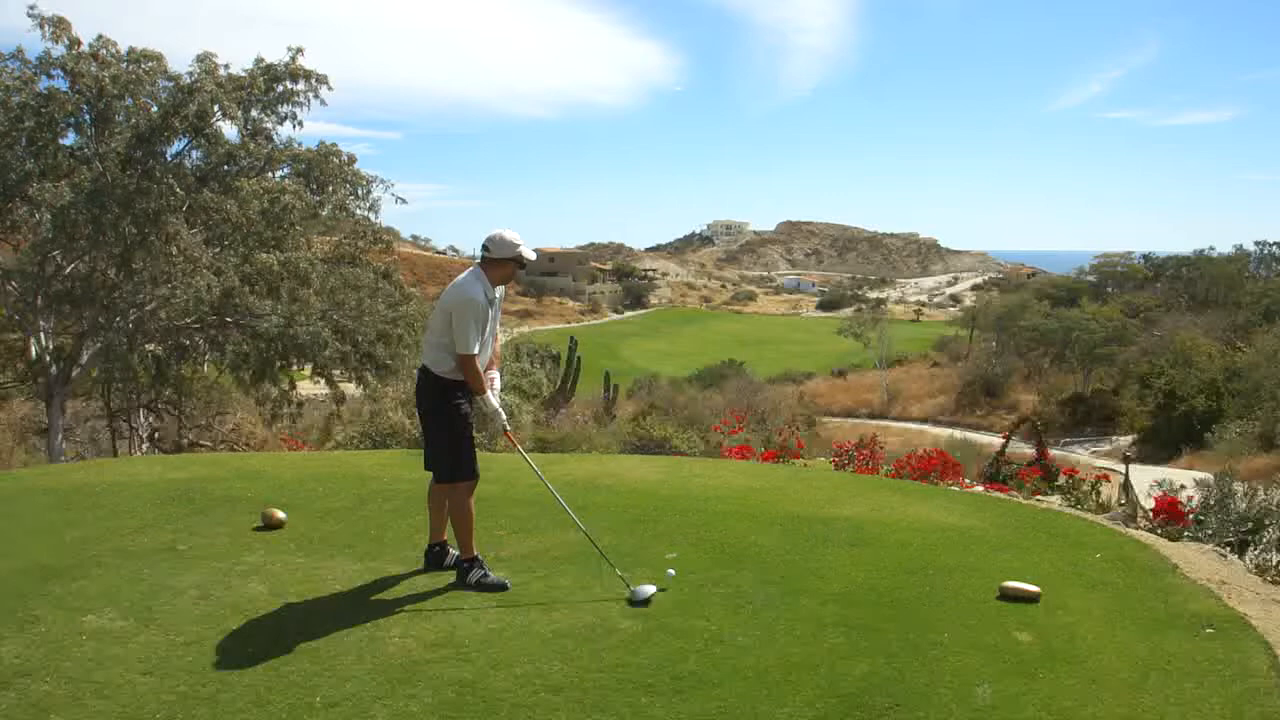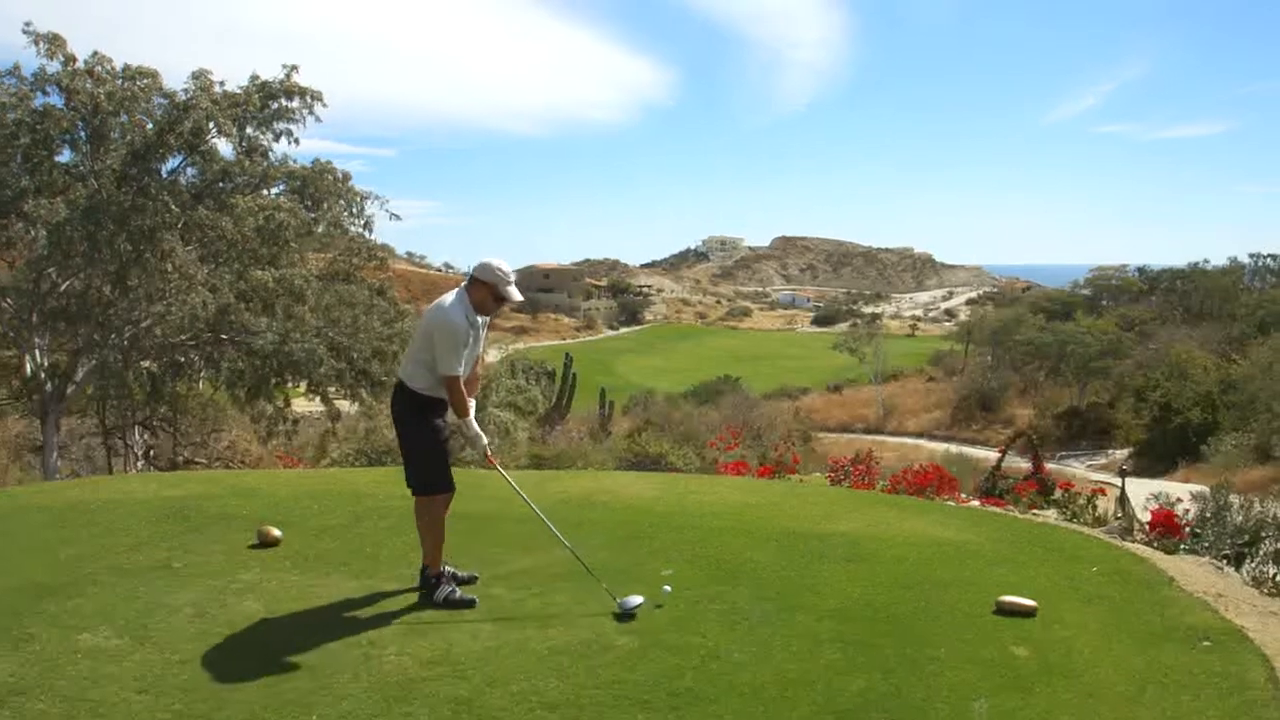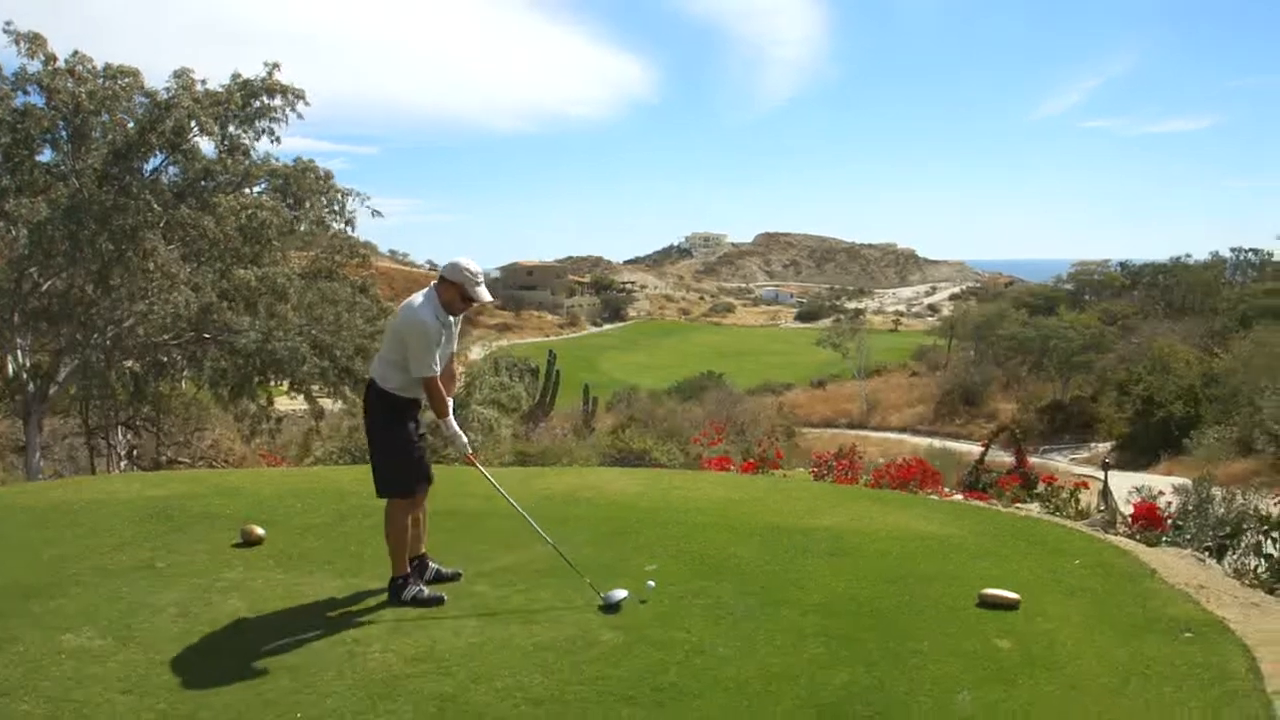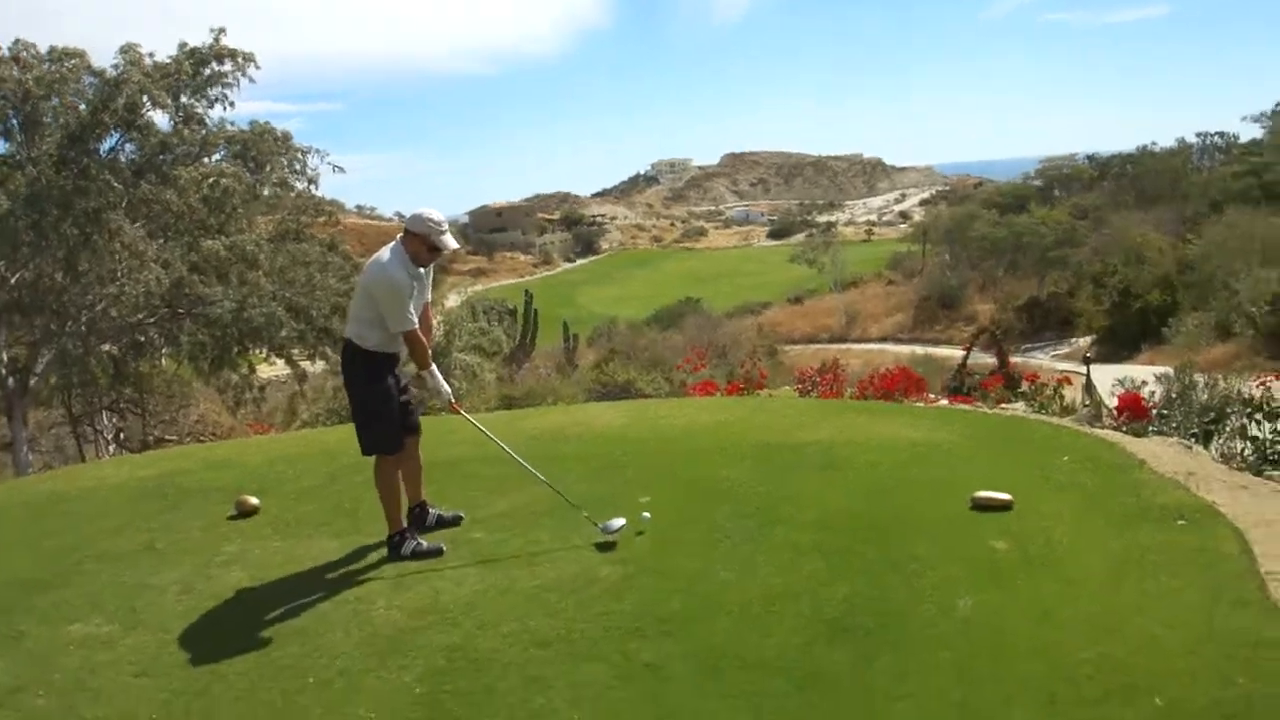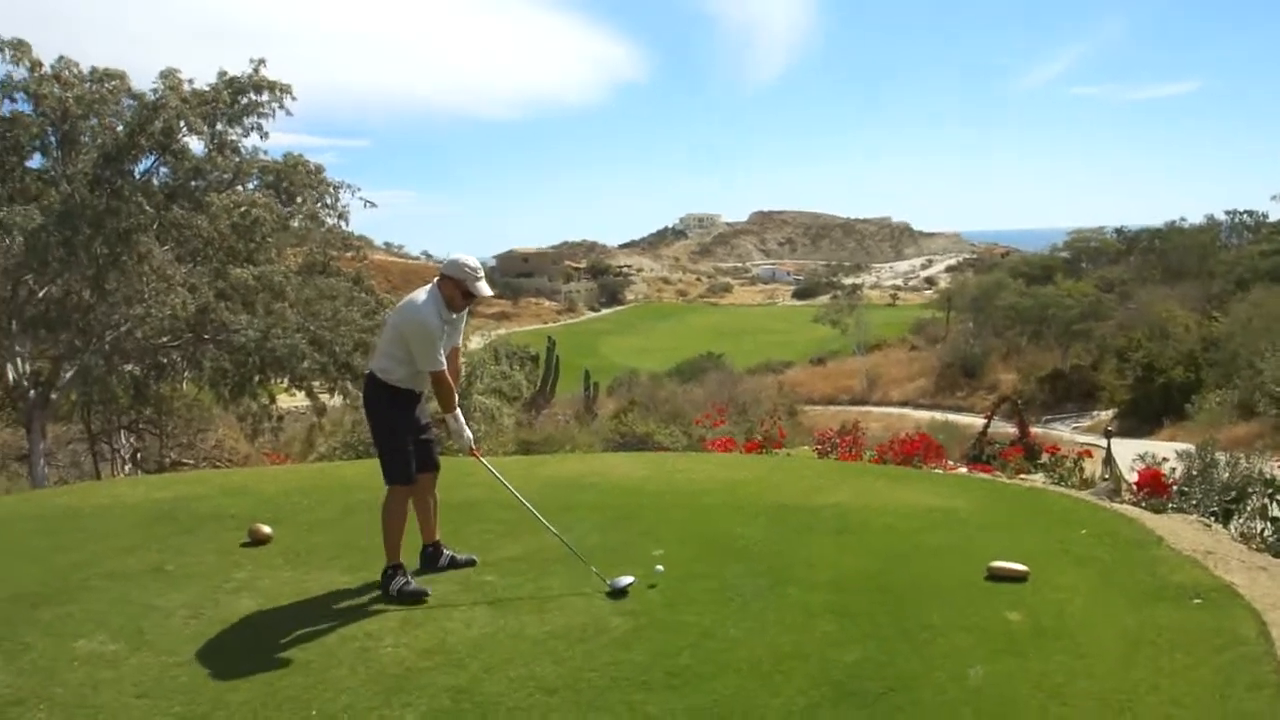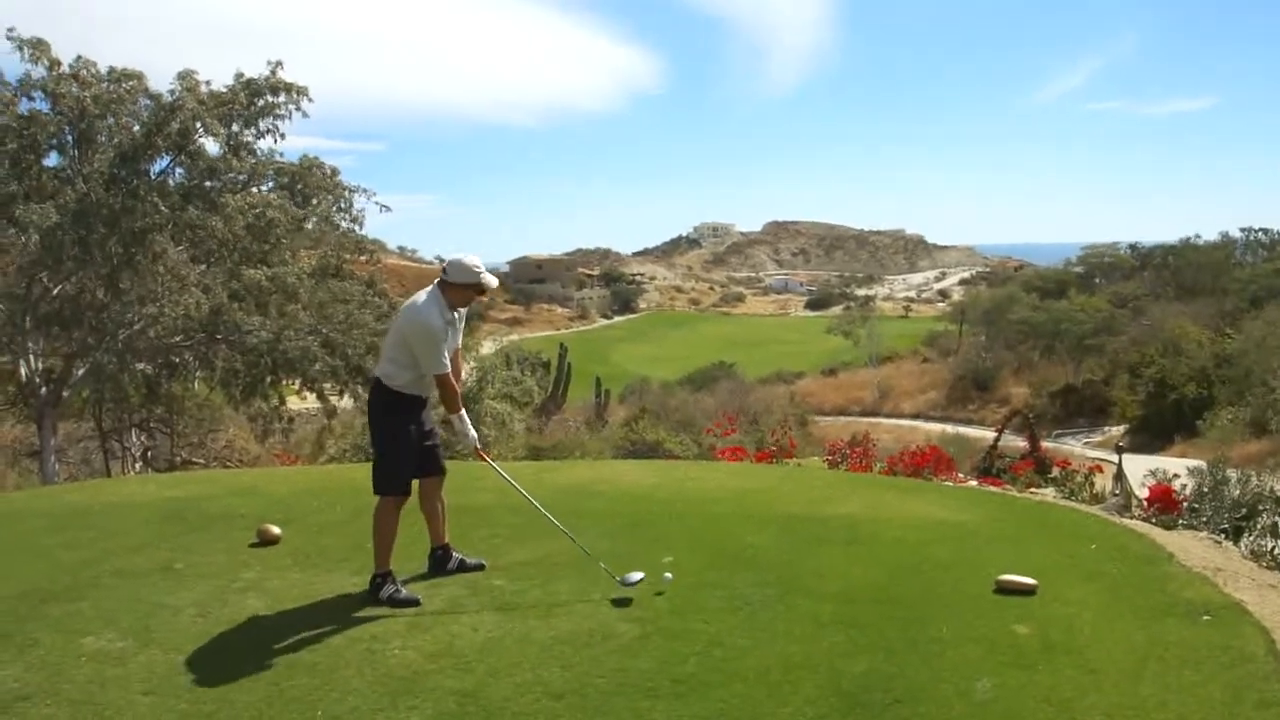
dt=0.3s
person 1, frame 1
left shoulder: (493, 289)
right shoulder: (470, 296)
left elbow: (492, 339)
right elbow: (466, 360)
left wrist: (494, 379)
right wrist: (488, 402)
left hip: (452, 386)
right hip: (443, 388)
left knee: (444, 474)
right knee: (461, 479)
left ankle: (437, 548)
right ankle: (469, 564)
person 1, frame 2
left shoulder: (478, 312)
right shoulder: (451, 318)
left elbow: (473, 364)
right elbow: (452, 383)
left wrist: (470, 408)
right wrist: (471, 429)
left hip: (432, 402)
right hip: (416, 403)
left knee: (428, 490)
right knee: (439, 491)
left ankle: (434, 567)
right ankle: (433, 579)
person 1, frame 3
left shoulder: (449, 311)
right shoulder: (420, 320)
left elbow: (448, 363)
right elbow: (430, 384)
left wrist: (446, 412)
right wrist: (452, 429)
left hip: (408, 403)
right hip: (388, 405)
left knee: (420, 488)
right knee: (403, 495)
left ankle: (417, 562)
right ankle: (400, 580)
person 1, frame 4
left shoulder: (420, 261)
right shoulder: (389, 274)
left elbow: (424, 313)
right elbow: (412, 336)
left wrist: (428, 365)
right wrist: (435, 379)
left hip: (388, 358)
right hip: (366, 362)
left knee: (410, 439)
right knee: (389, 451)
left ankle: (419, 511)
right ankle: (398, 536)
person 1, frame 5
left shoulder: (456, 306)
right shoulder: (422, 315)
left elbow: (453, 358)
right elbow: (440, 377)
left wrist: (453, 408)
right wrist: (458, 424)
left hip: (411, 394)
right hip: (386, 395)
left knee: (427, 473)
right knee: (401, 482)
left ankle: (432, 551)
right ankle: (393, 570)
person 1, frame 6
left shoulder: (454, 307)
right shoulder: (425, 318)
left elbow: (454, 360)
right elbow: (444, 380)
left wrist: (456, 412)
right wrist: (463, 424)
left hip: (416, 400)
right hip: (392, 402)
left knee: (433, 477)
right knee: (395, 492)
left ankle: (441, 554)
right ankle: (381, 578)
